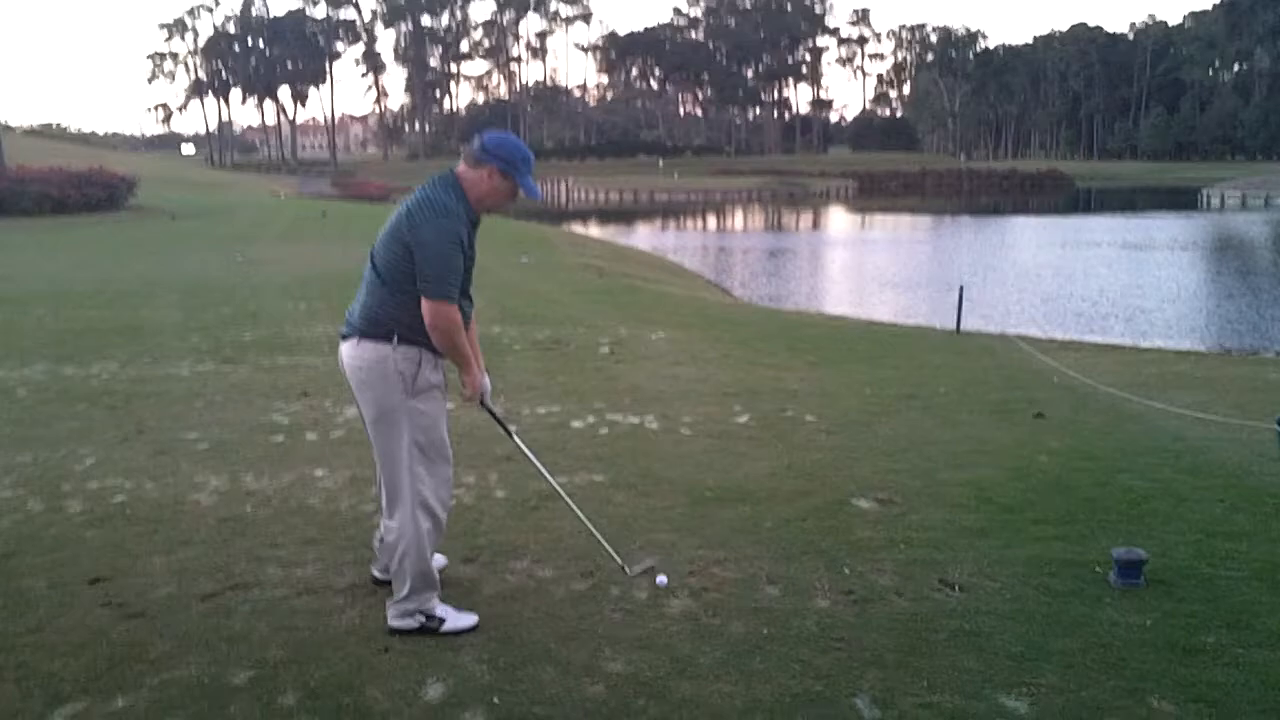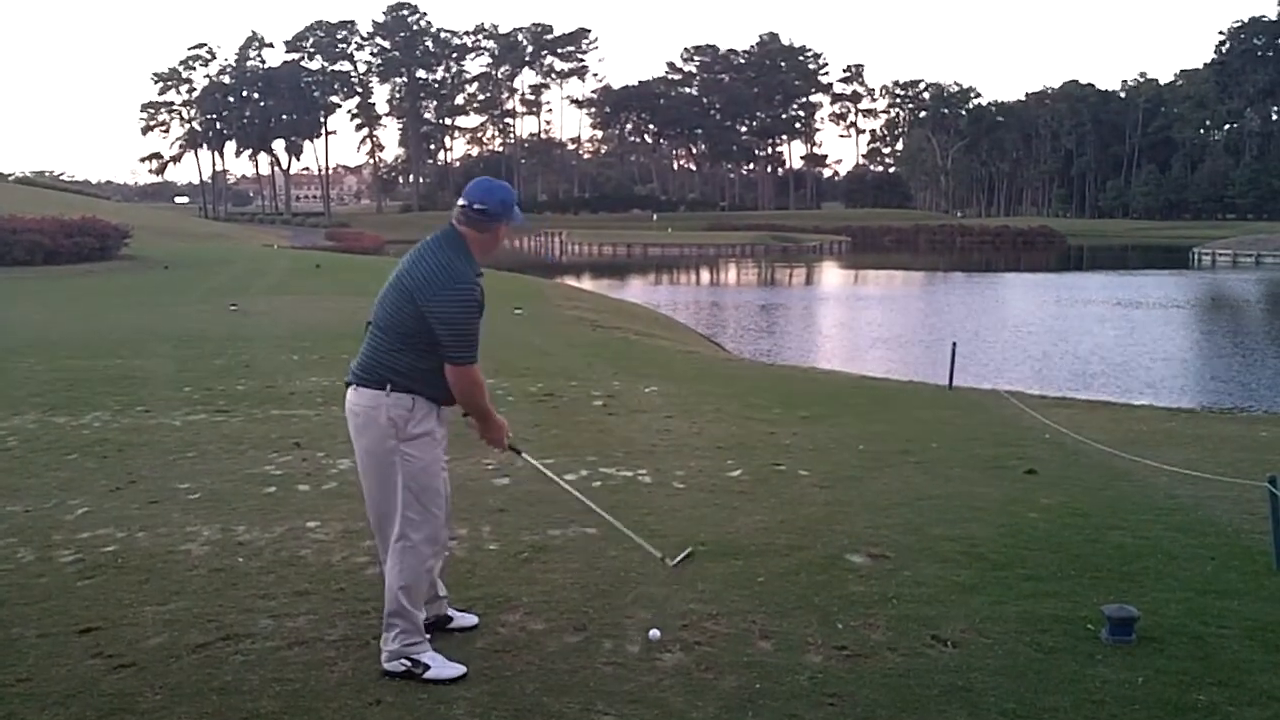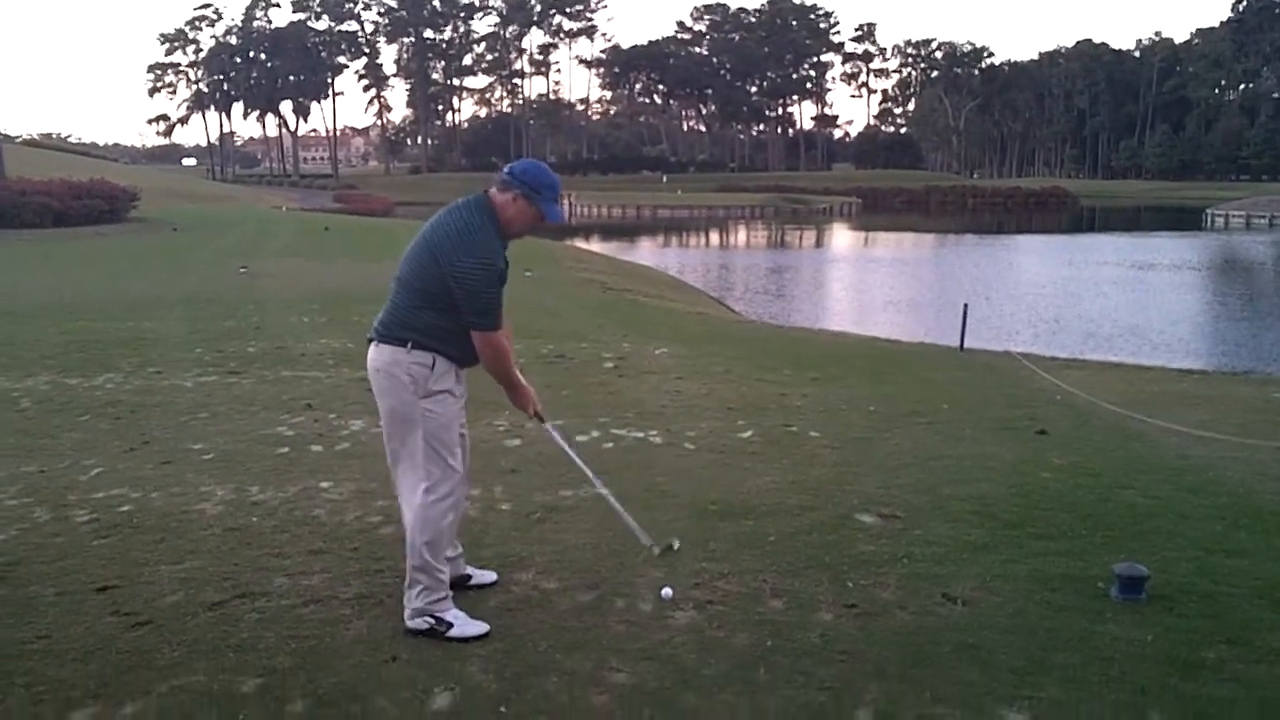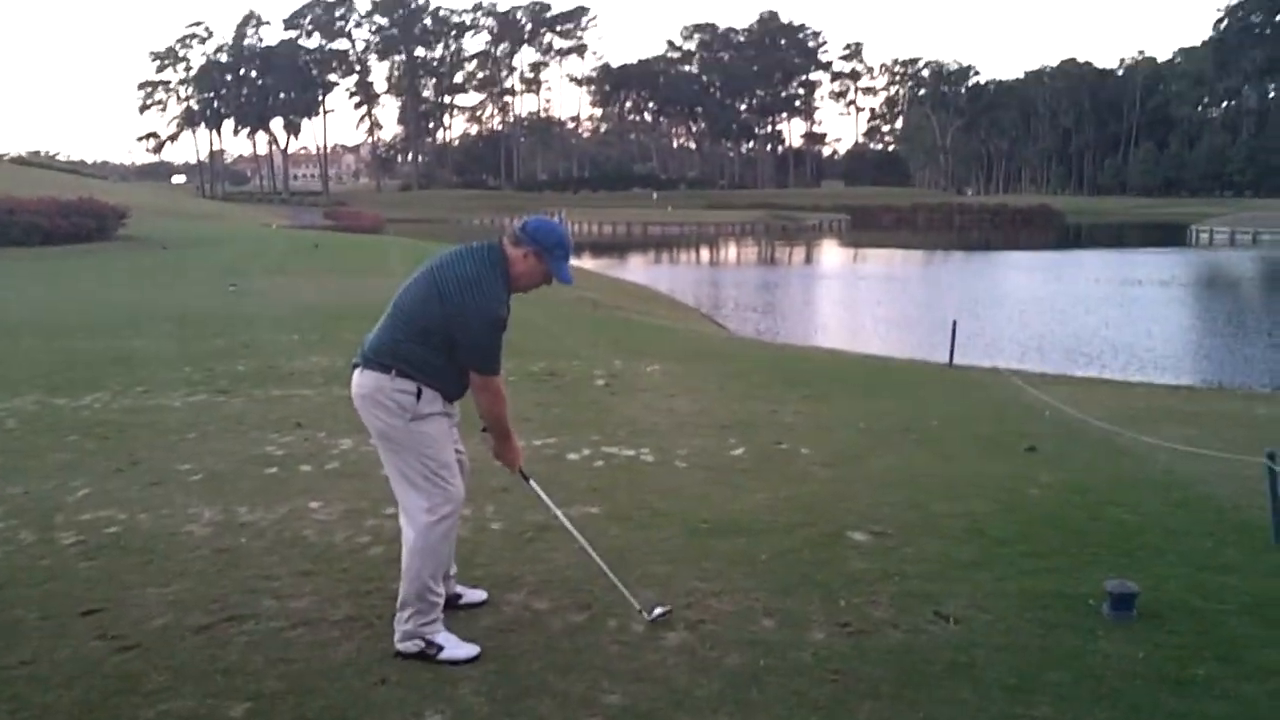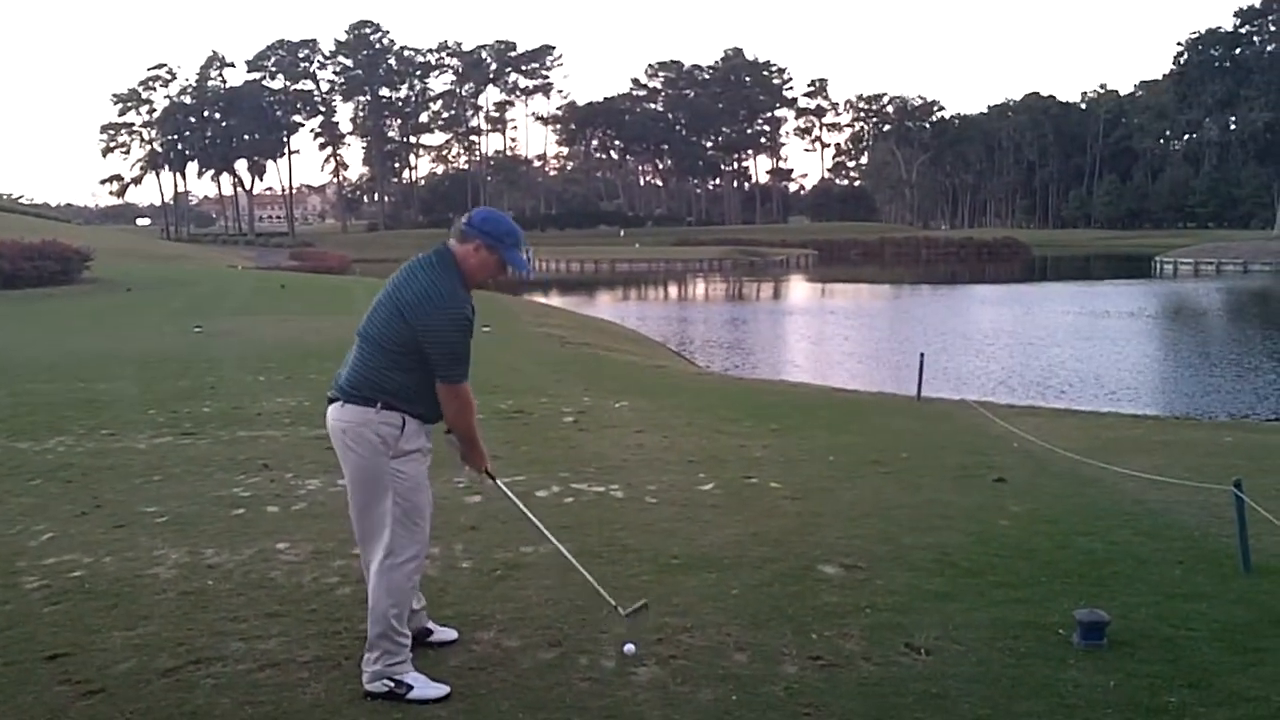
dt=1s
person 1, frame 1
left shoulder: (447, 204)
right shoulder: (442, 217)
left elbow: (454, 301)
right elbow: (439, 314)
left wrist: (477, 364)
right wrist: (468, 369)
left hip: (382, 349)
right hip: (393, 356)
left knee: (412, 467)
right knee: (420, 478)
left ankle: (393, 560)
right ankle: (412, 607)
person 1, frame 2
left shoulder: (438, 251)
right shoulder: (456, 282)
right elbow: (462, 372)
left wrist: (479, 413)
right wrist: (489, 421)
left hip: (400, 399)
right hip: (394, 407)
left knee: (430, 512)
right knee: (413, 526)
left ankle: (429, 606)
right ankle: (403, 649)
person 1, frame 3
left shoulder: (469, 216)
right shoulder: (477, 248)
left elbow: (491, 319)
right elbow: (488, 340)
left wrist: (513, 370)
right wrist: (517, 389)
left hip: (418, 356)
right hip: (414, 363)
left knee: (450, 467)
right knee: (434, 480)
left ankle: (447, 566)
right ankle: (426, 607)
person 1, frame 4
left shoulder: (477, 259)
right shoulder: (483, 295)
right elbow: (486, 386)
right wrist: (506, 442)
left hip: (407, 384)
right hip: (398, 391)
left knee: (451, 476)
right knee: (437, 501)
left ankle: (440, 586)
right ankle: (417, 630)
person 1, frame 5
left shoulder: (427, 269)
right shoulder: (447, 301)
right elbow: (453, 391)
left wrist: (462, 436)
right wrist: (472, 446)
left hip: (364, 412)
right hip: (381, 424)
left knee: (404, 533)
right knee: (398, 542)
left ankle: (409, 622)
right ankle: (385, 670)
